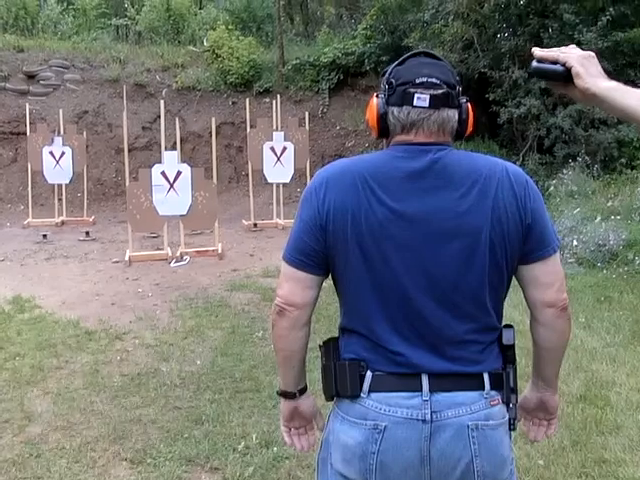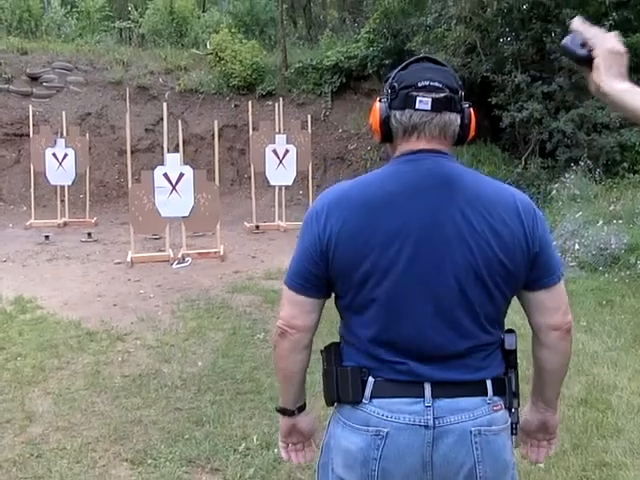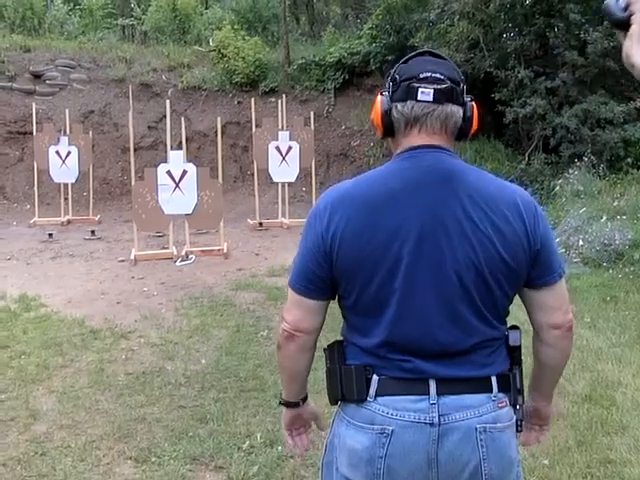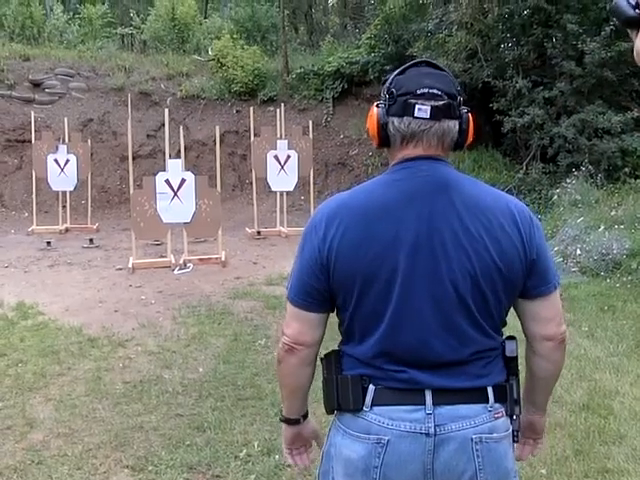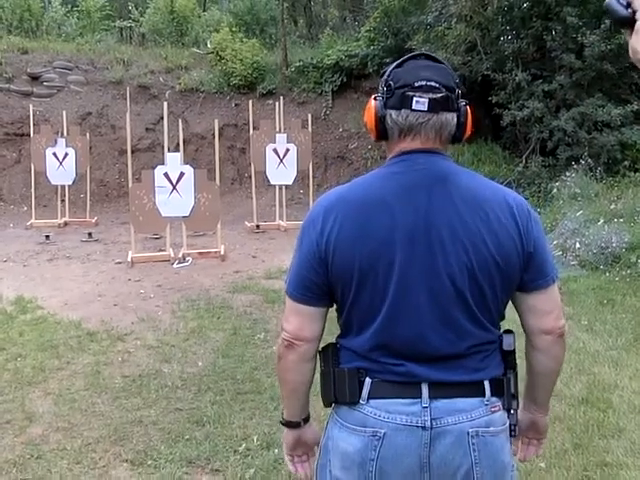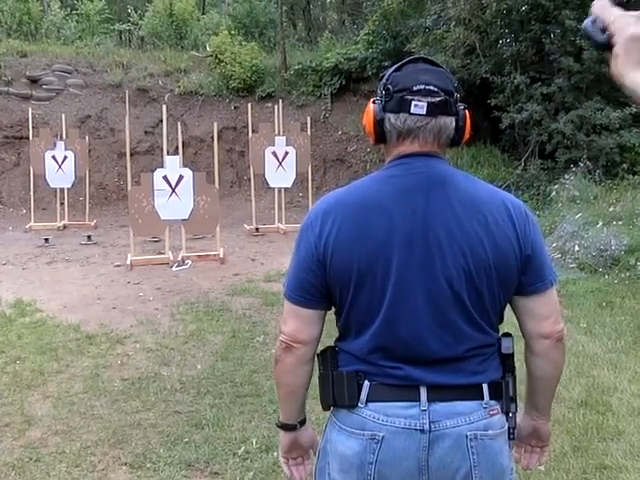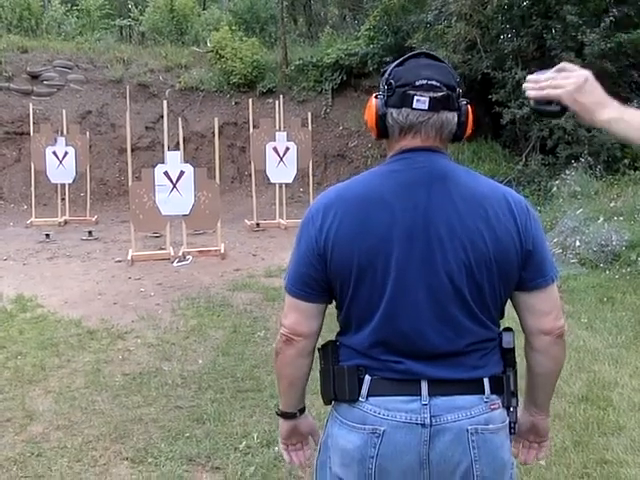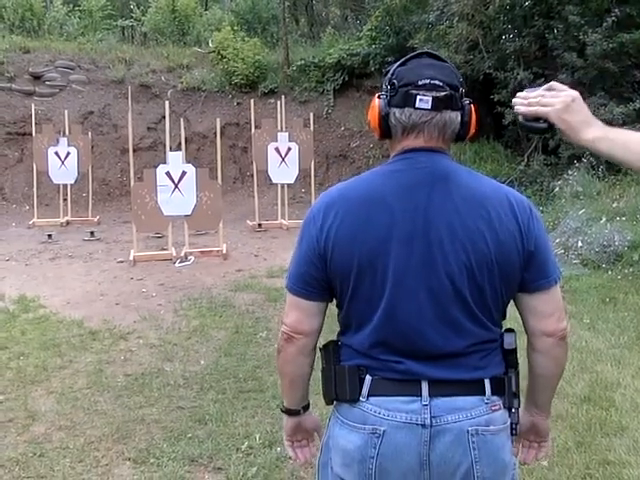
dt=0.2s
person 1, frame 1
left shoulder: (334, 186)
right shoulder: (510, 187)
left elbow: (290, 305)
right elbow: (552, 303)
left wrist: (293, 392)
right wrist: (545, 386)
left hip: (370, 419)
right hip: (475, 419)
person 1, frame 2
left shoulder: (337, 207)
right shoulder: (513, 209)
left elbow: (292, 327)
right elbow: (556, 326)
left wrist: (291, 409)
right wrist: (545, 407)
left hip: (371, 426)
right hip: (477, 426)
person 1, frame 3
left shoulder: (339, 206)
right shoulder: (516, 206)
left elbow: (297, 328)
right elbow: (556, 325)
left wrist: (294, 402)
right wrist: (539, 399)
left hip: (376, 424)
right hip: (481, 424)
person 1, frame 4
left shoulder: (336, 217)
right shoulder: (512, 216)
left elbow: (296, 342)
right elbow: (550, 336)
left wrist: (294, 419)
right wrist: (533, 413)
left hip: (372, 434)
right hip: (478, 435)
person 1, frame 5
left shoulder: (333, 211)
right shoulder: (510, 210)
left elbow: (297, 339)
right elbow: (548, 330)
left wrist: (295, 422)
right wrist: (536, 410)
left hip: (369, 427)
right hip: (474, 428)
person 1, frame 6
left shoulder: (331, 214)
right shoulder: (508, 213)
left elbow: (295, 341)
right elbow: (548, 335)
left wrist: (291, 424)
right wrist: (538, 416)
left hip: (367, 430)
right hip: (474, 431)
person 1, frame 7
left shoulder: (333, 208)
right shoulder: (509, 208)
left elbow: (295, 334)
right elbow: (548, 330)
left wrist: (291, 412)
right wrist: (537, 411)
left hip: (368, 424)
right hip: (474, 426)
person 1, frame 8
left shoulder: (334, 207)
right shoulder: (511, 209)
left elbow: (296, 332)
right elbow: (550, 332)
left wrist: (296, 409)
right wrist: (536, 412)
left hip: (370, 425)
right hip: (475, 426)
